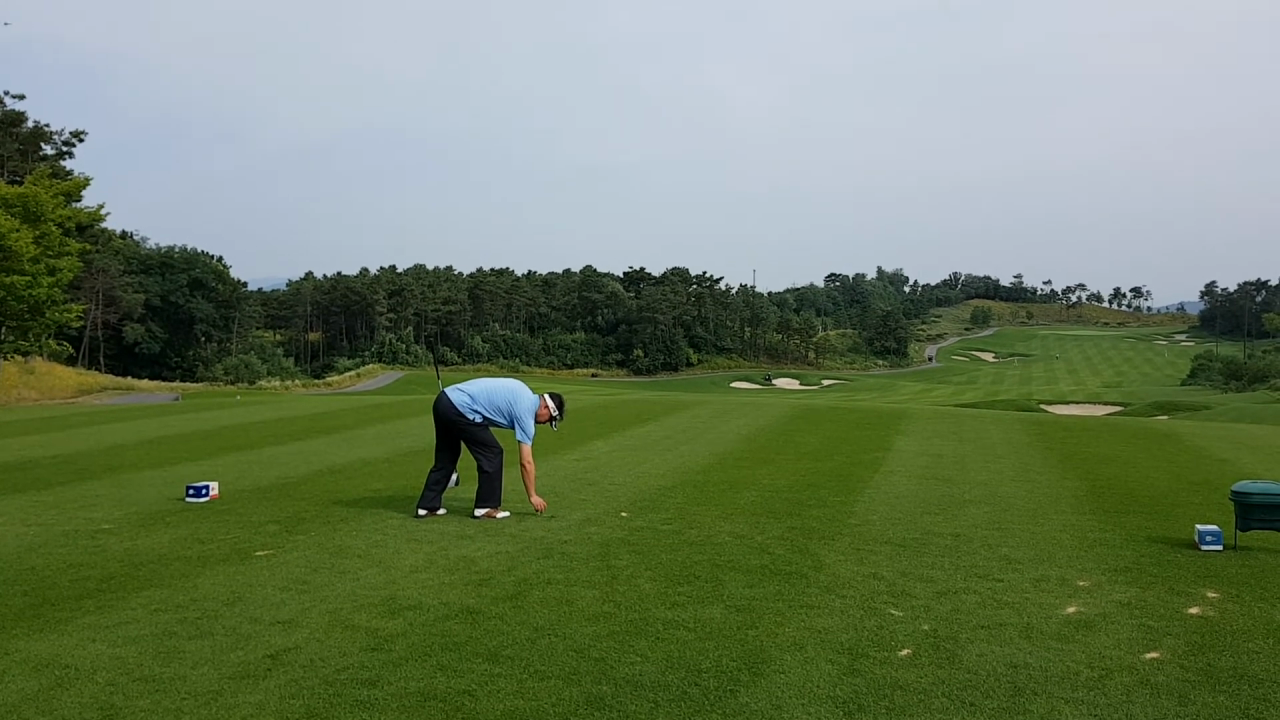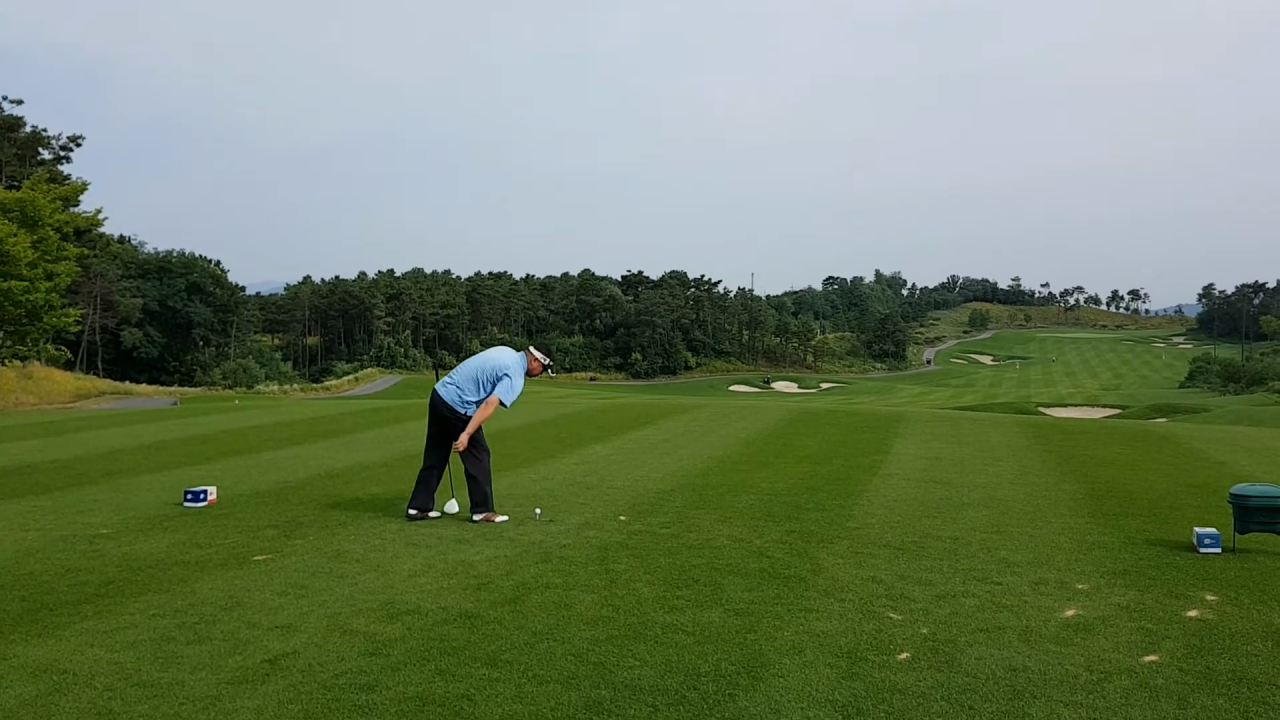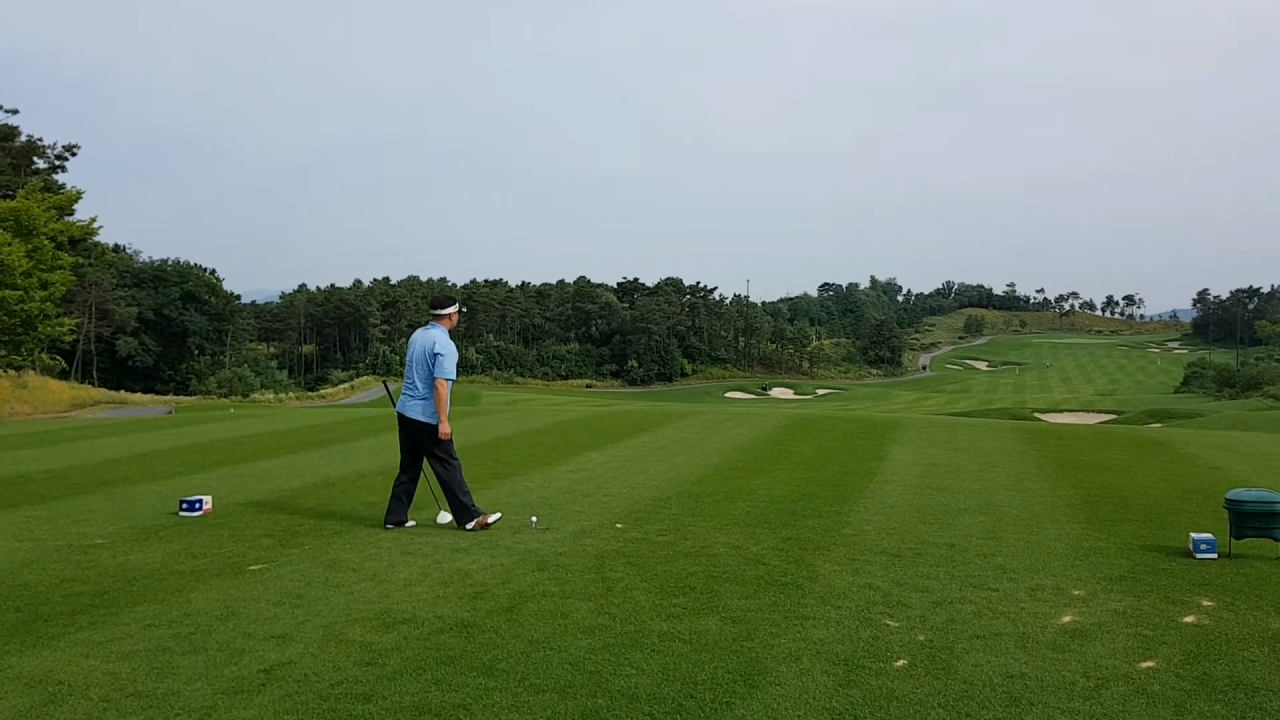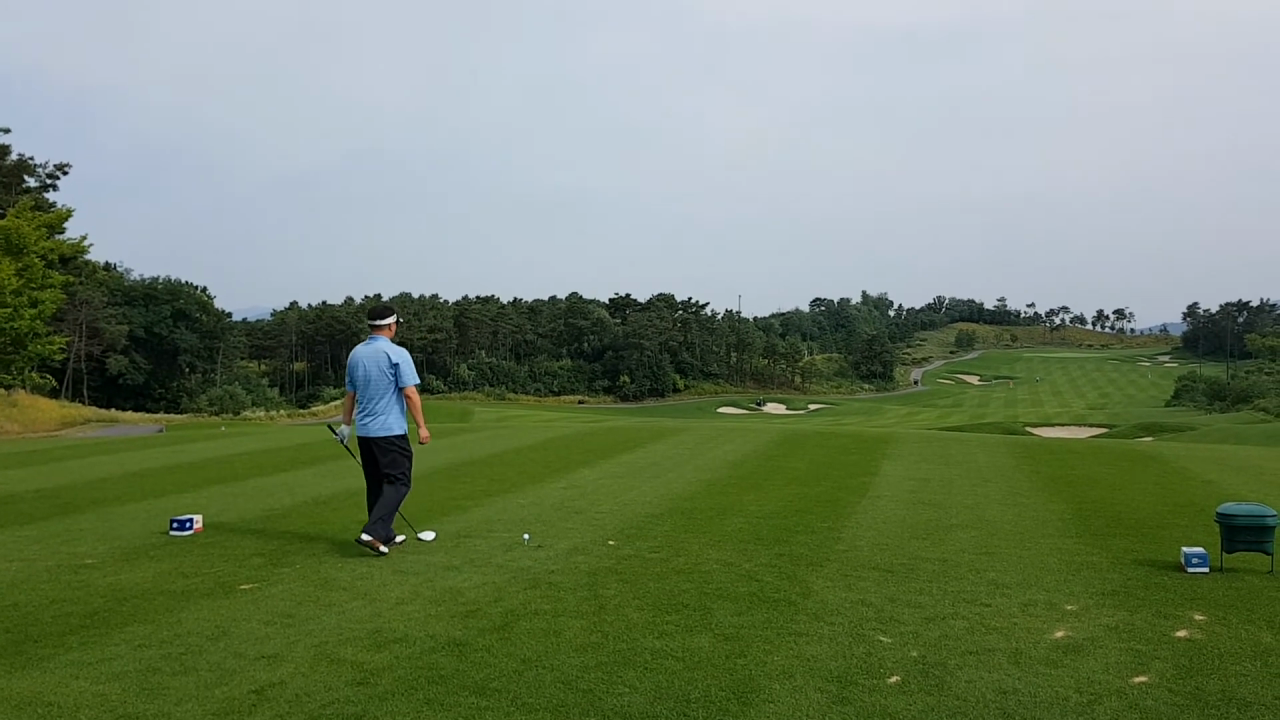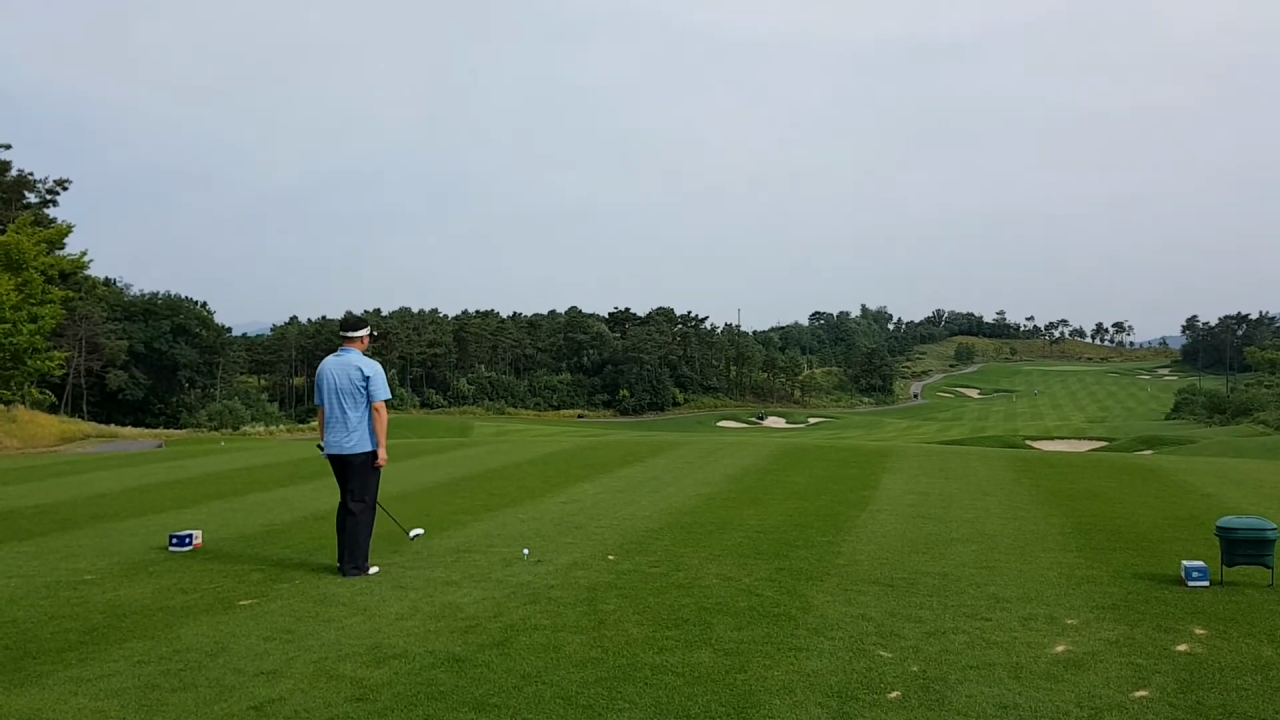
dt=0.5s
person 1, frame 1
left shoulder: (524, 394)
right shoulder: (526, 410)
right elbow: (526, 461)
right wrist: (532, 495)
left hip: (444, 400)
right hip: (460, 408)
left knee: (446, 457)
right knee: (492, 454)
left ankle: (427, 505)
right ankle: (486, 507)
person 1, frame 2
left shoulder: (505, 352)
right shoulder: (515, 377)
right elbow: (489, 405)
right wrist: (466, 434)
left hip: (440, 393)
right hip: (458, 405)
left knee: (435, 458)
right knee: (478, 456)
left ankle: (418, 506)
right ankle: (482, 511)
person 1, frame 3
left shoulder: (418, 335)
right shoulder: (444, 344)
right elbow: (440, 385)
right wrist: (444, 421)
left hip: (405, 411)
right hip: (426, 417)
left knee: (409, 468)
right knee: (448, 467)
left ankle: (395, 517)
right ankle: (471, 517)
person 1, frame 4
left shoulder: (355, 353)
right shoulder: (398, 353)
left elbow: (350, 394)
right elbow: (410, 393)
left wrist: (346, 424)
right wrist: (421, 426)
left hip: (364, 431)
right hip: (391, 431)
left knee: (376, 486)
right knee: (397, 483)
left ankle: (383, 534)
right ankle: (372, 532)
person 1, frame 5
left shoulder: (324, 365)
right shoulder: (370, 367)
left elbow: (321, 408)
right elbow: (378, 409)
left wrist: (324, 439)
right wrist: (382, 447)
left hip: (335, 447)
right hip: (362, 447)
left knee: (347, 502)
right knee: (361, 505)
left ankle: (345, 555)
right ankle: (354, 564)
